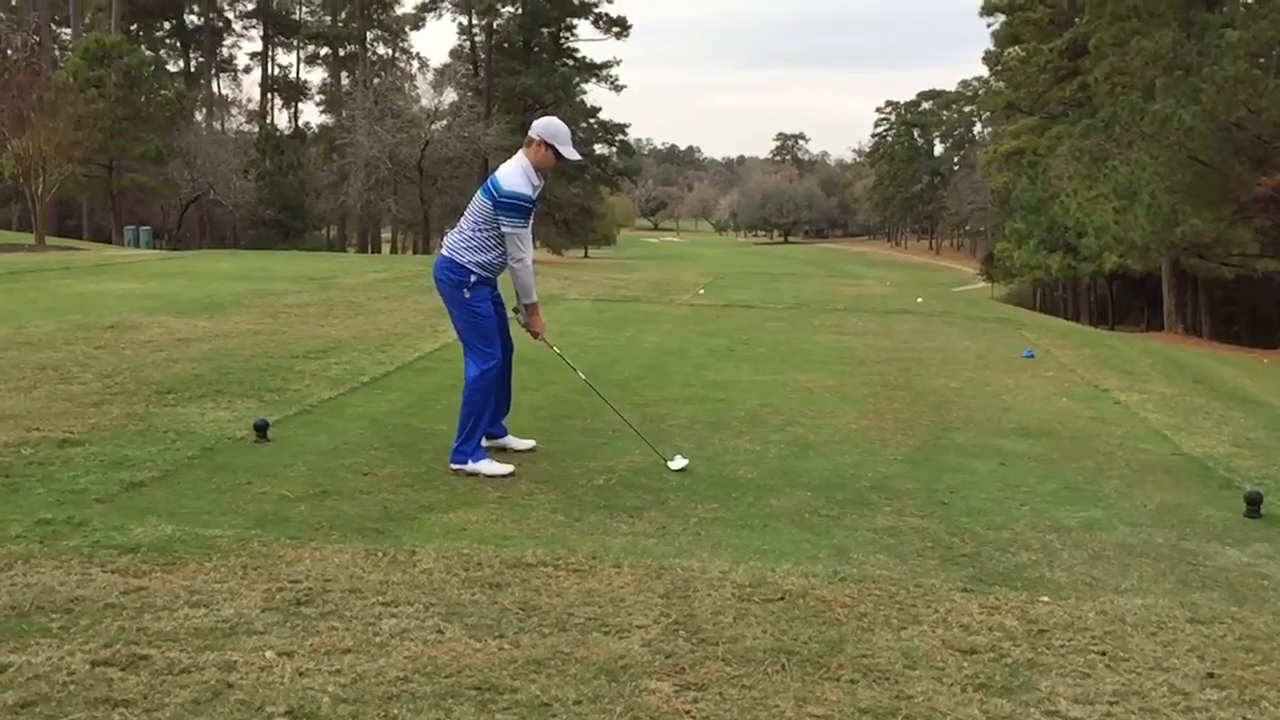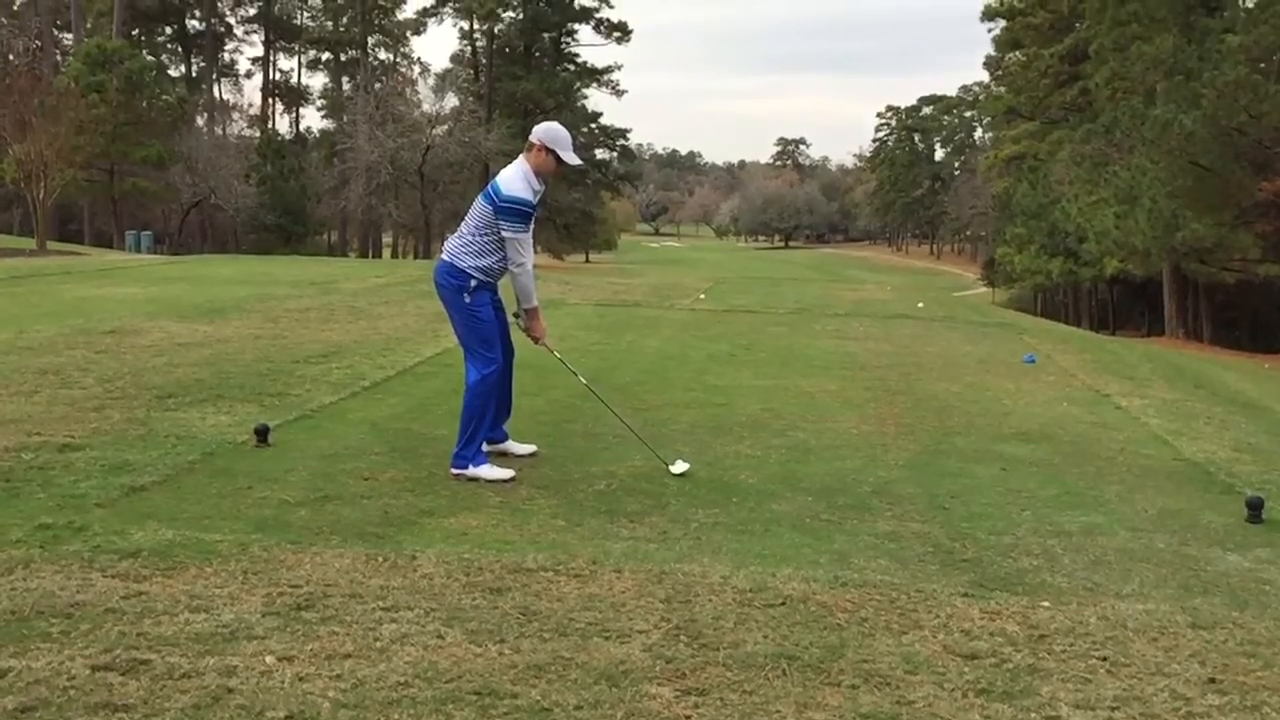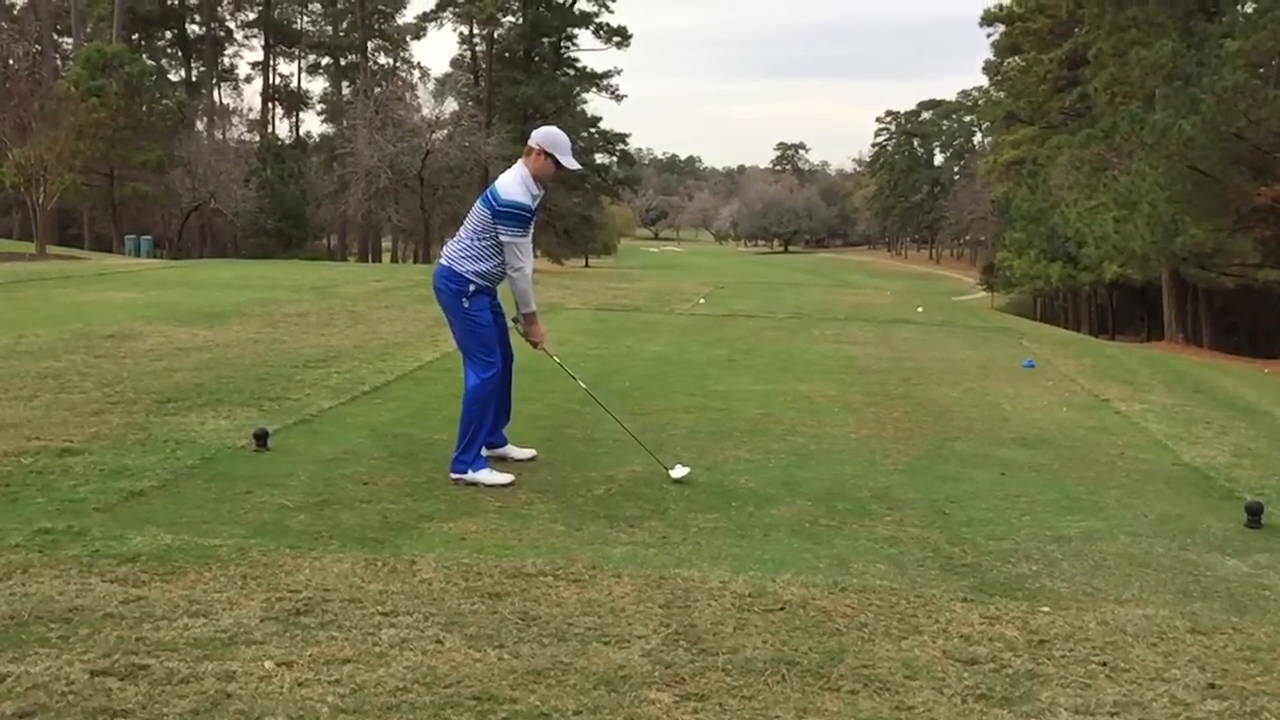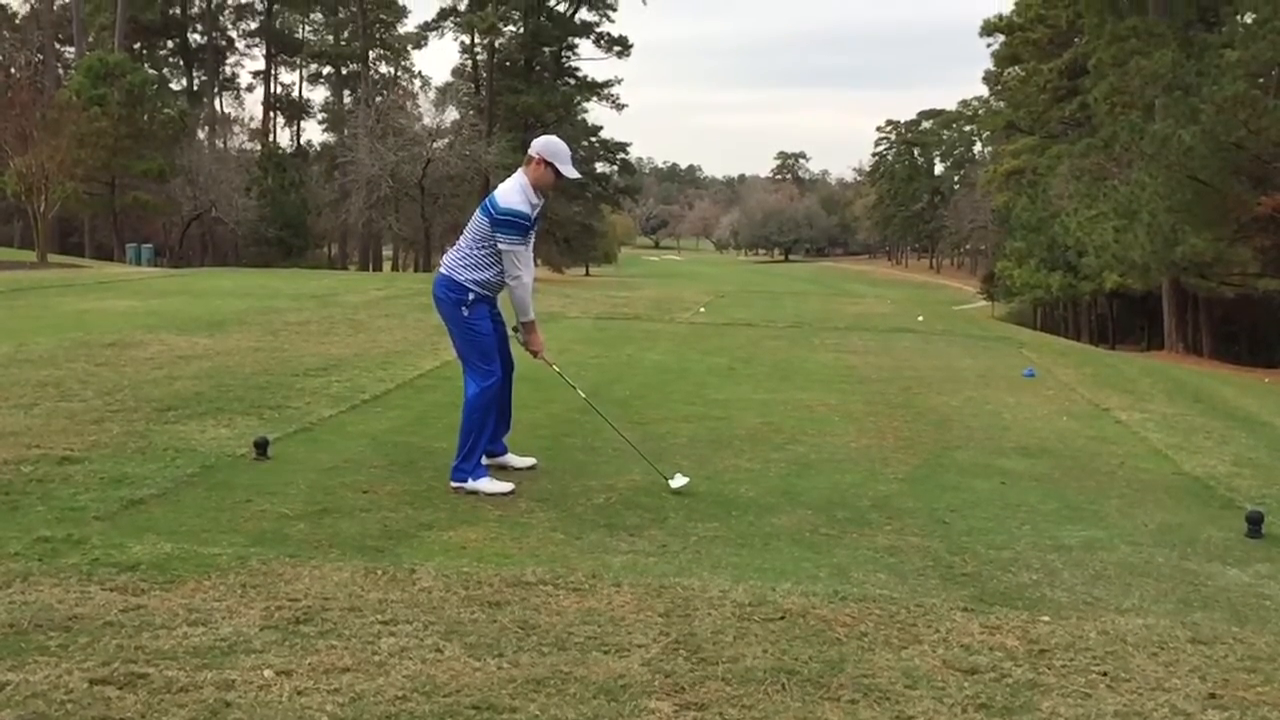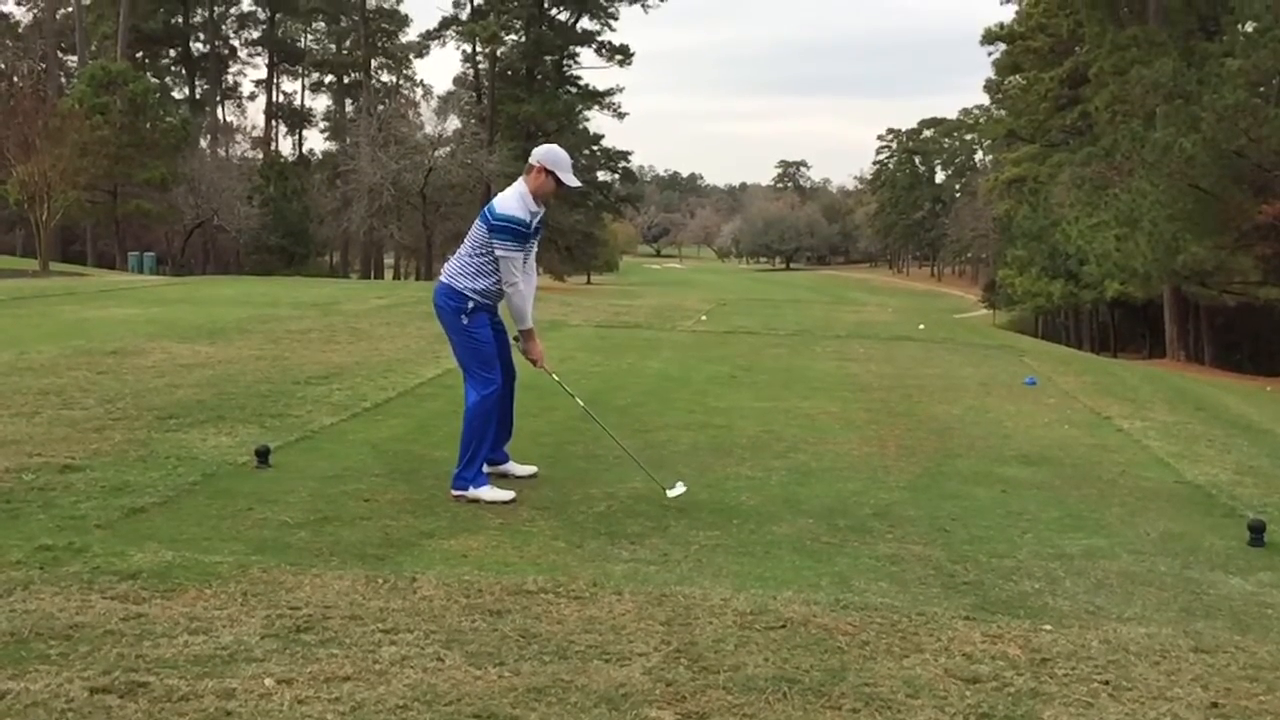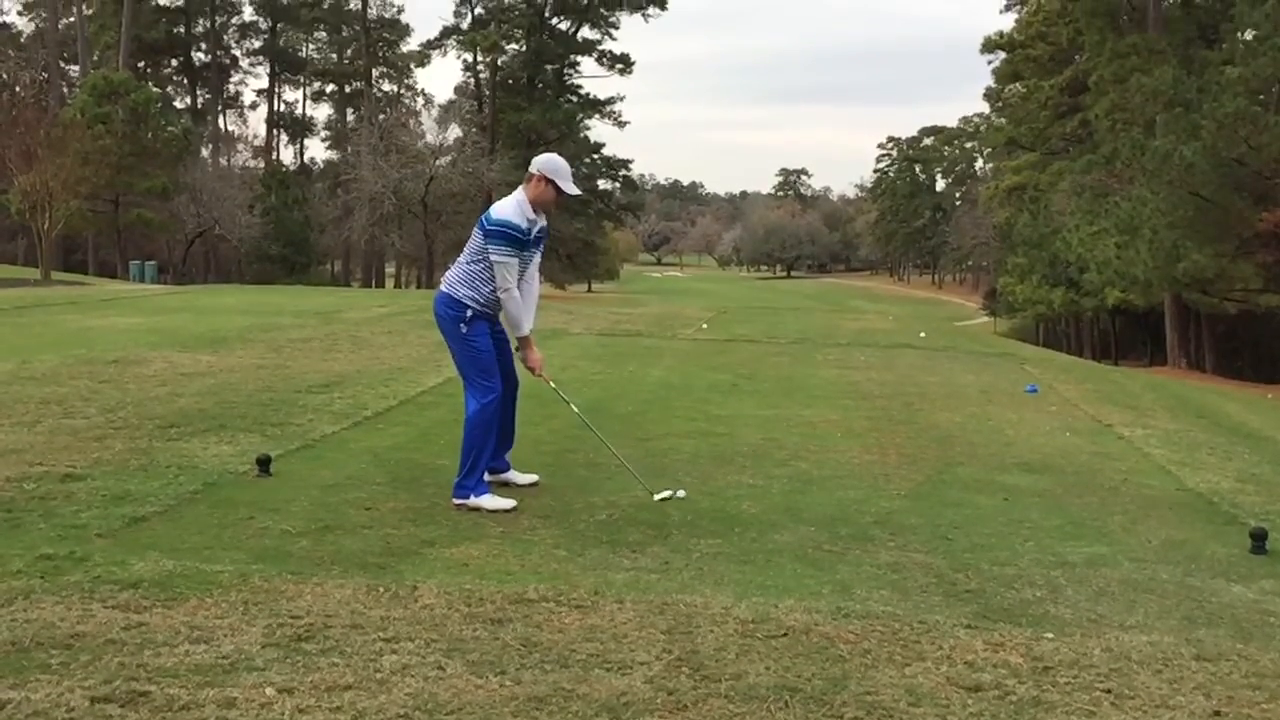
dt=0.7s
person 1, frame 1
left shoulder: (523, 177)
right shoulder: (515, 188)
left elbow: (520, 252)
right elbow: (519, 257)
left wrist: (526, 304)
right wrist: (532, 309)
left hip: (476, 274)
right hip: (461, 274)
left knee: (502, 352)
right knee: (486, 359)
left ankle: (493, 430)
right ankle: (466, 454)
person 1, frame 2
left shoulder: (523, 182)
right shoulder: (515, 192)
left elbow: (520, 257)
right elbow: (519, 262)
left wrist: (527, 309)
right wrist: (533, 314)
left hip: (476, 278)
right hip: (461, 279)
left knee: (502, 356)
right knee: (486, 364)
left ankle: (494, 435)
right ankle: (467, 459)
person 1, frame 3
left shoulder: (525, 188)
right shoulder: (514, 196)
left elbow: (522, 260)
right elbow: (517, 266)
left wrist: (525, 312)
right wrist: (531, 318)
left hip: (476, 283)
right hip: (460, 283)
left knee: (502, 360)
right knee: (485, 368)
left ankle: (493, 440)
right ankle: (466, 464)
person 1, frame 4
left shoulder: (529, 199)
right shoulder: (512, 205)
left elbow: (525, 264)
right elbow: (515, 274)
left wrist: (525, 321)
right wrist: (530, 327)
left hip: (477, 292)
right hip: (459, 291)
left knee: (503, 369)
right knee: (485, 376)
left ankle: (493, 448)
right ankle: (466, 472)
person 1, frame 5
left shoulder: (533, 210)
right shoulder: (510, 212)
left elbow: (528, 271)
right elbow: (511, 282)
left wrist: (526, 329)
right wrist: (529, 335)
left hip: (480, 301)
right hip: (459, 299)
left knee: (504, 377)
right knee: (485, 384)
left ankle: (494, 456)
right ankle: (467, 480)
person 1, frame 6
left shoulder: (537, 222)
right shoulder: (506, 219)
left elbow: (530, 280)
right elbow: (508, 289)
left wrist: (526, 336)
right wrist: (527, 344)
left hip: (483, 311)
right hip: (459, 308)
left knee: (507, 385)
right knee: (485, 393)
left ankle: (495, 465)
right ankle: (468, 489)
